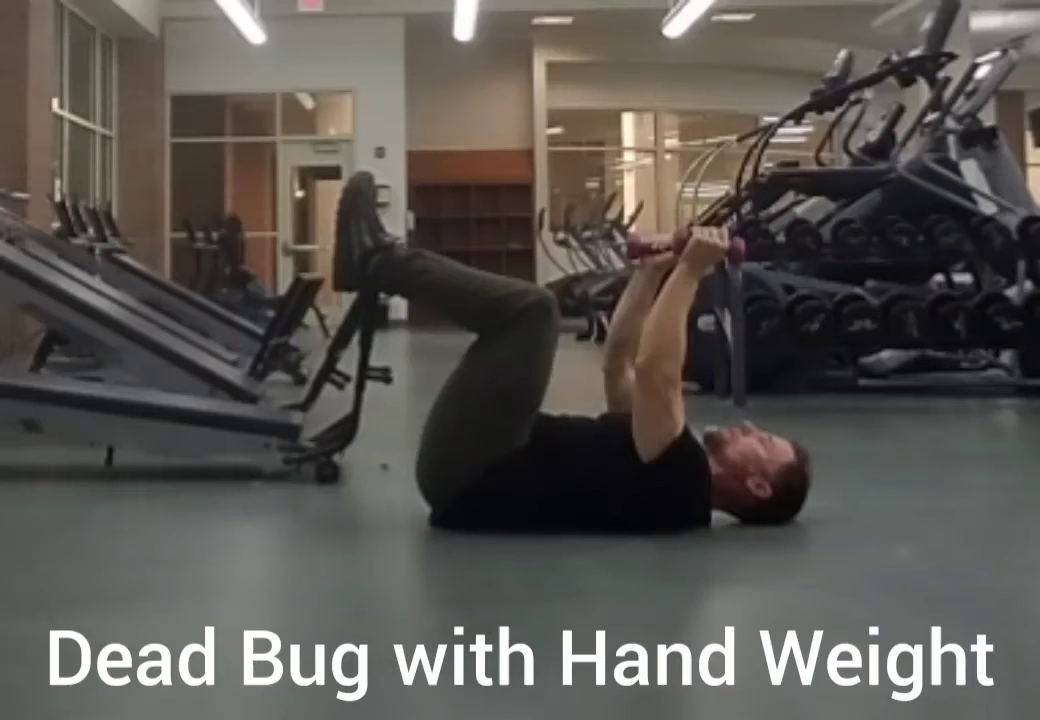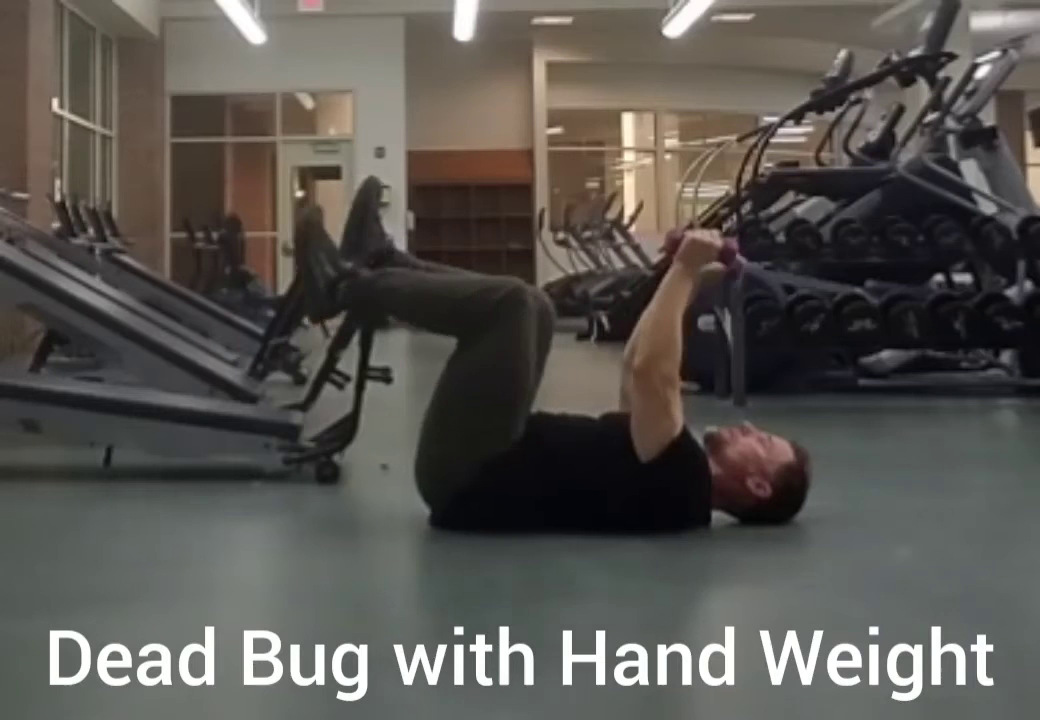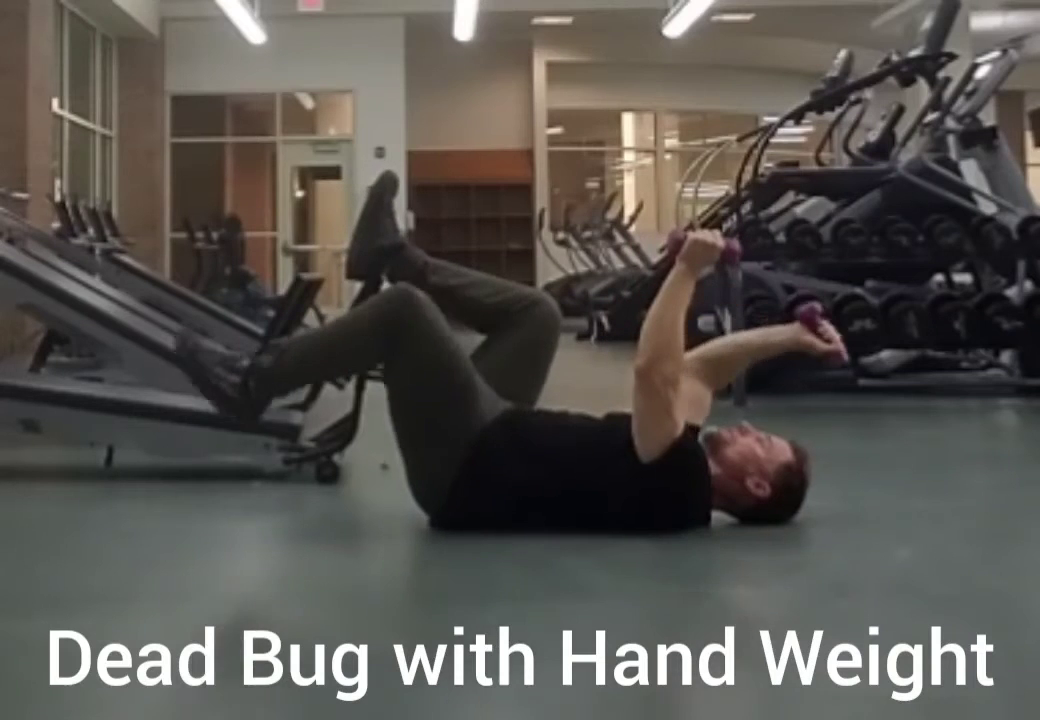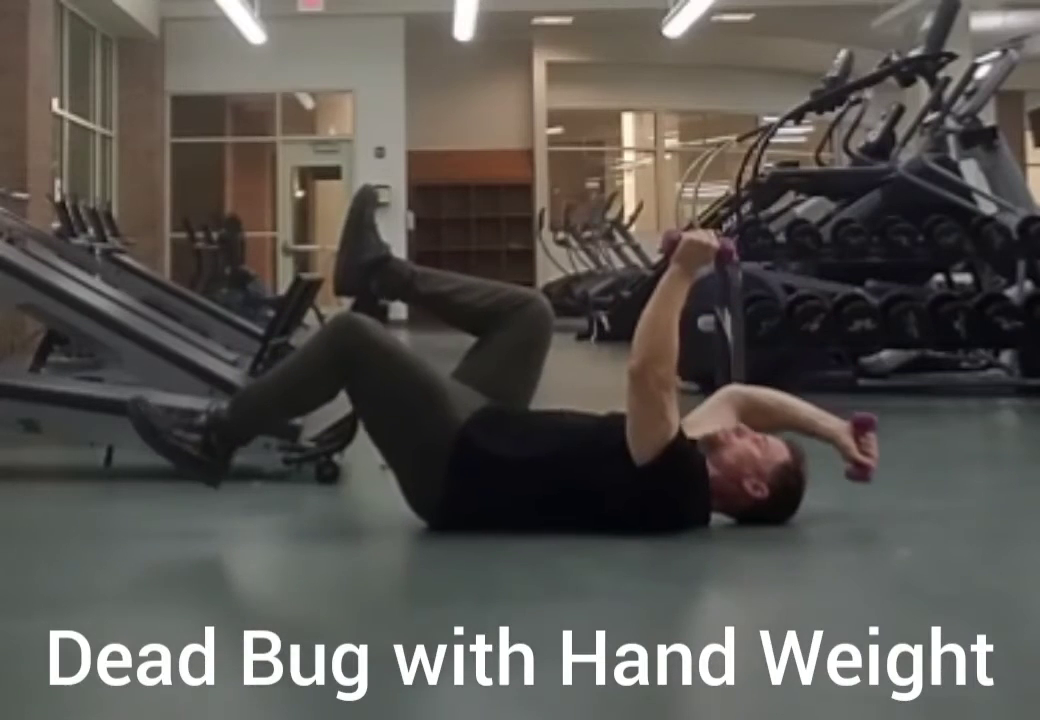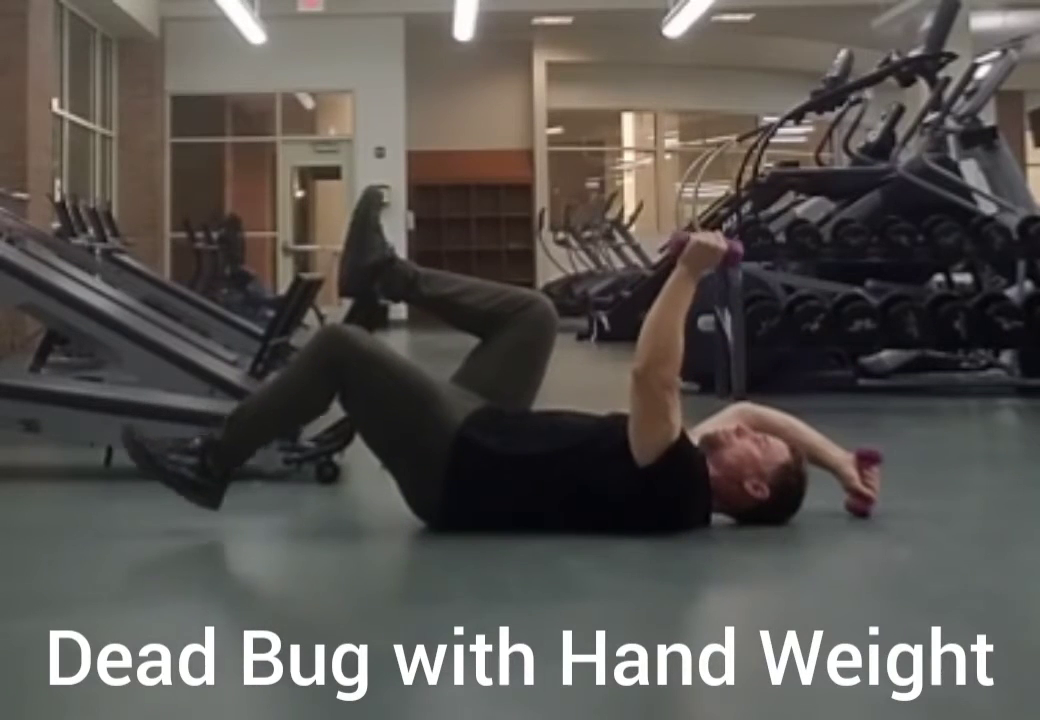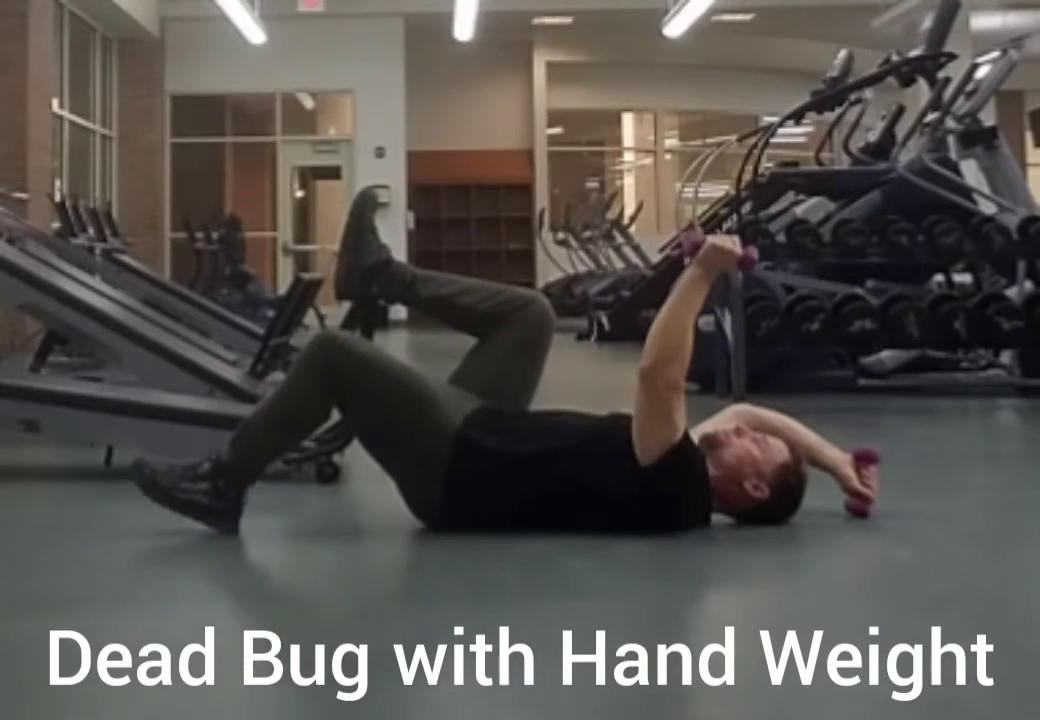
dt=0.4s
person 1, frame 1
left shoulder: (682, 482)
right shoulder: (675, 460)
left elbow: (656, 374)
right elbow: (620, 361)
left wrist: (690, 273)
right wrist: (649, 274)
left hip: (467, 481)
right hip: (479, 476)
left knee: (531, 309)
right knee: (526, 314)
left ankle: (374, 262)
right ankle: (383, 259)
person 1, frame 2
left shoulder: (680, 481)
right shoulder: (684, 464)
left elbow: (649, 372)
right elbow: (633, 362)
left wrist: (682, 270)
right wrist: (680, 274)
left hip: (469, 477)
right hip: (501, 463)
left knee: (508, 302)
right knee: (523, 310)
left ankle: (348, 283)
right ankle: (377, 260)
person 1, frame 3
left shoulder: (679, 485)
right shoulder: (687, 460)
left elbow: (654, 373)
right elbow: (700, 362)
left wrist: (687, 271)
right wrist: (795, 335)
left hip: (468, 473)
right hip: (493, 447)
left knee: (404, 309)
right knee: (536, 311)
left ankle: (250, 385)
right ankle: (393, 257)
person 1, frame 4
left shoulder: (674, 487)
right shoulder: (693, 469)
left elbow: (648, 377)
right elbow: (739, 394)
left wrist: (682, 271)
right wrist: (837, 429)
left hip: (460, 467)
right hip: (485, 438)
left knee: (351, 336)
right knee: (530, 310)
left ankle: (212, 441)
right ankle: (381, 271)
person 1, frame 5
left shoulder: (675, 488)
right shoulder: (693, 474)
left elbow: (650, 376)
right elbow: (754, 409)
left wrist: (688, 271)
right wrist: (842, 460)
left hip: (459, 466)
right hip: (486, 437)
left knee: (339, 346)
right knee: (533, 312)
left ankle: (212, 464)
right ankle: (388, 274)
person 1, frame 6
left shoulder: (675, 487)
right shoulder: (693, 472)
left elbow: (657, 376)
right elbow: (747, 410)
left wrist: (700, 275)
right wrist: (838, 462)
left hip: (458, 468)
right hip: (483, 438)
left knee: (333, 353)
right knee: (530, 312)
left ankle: (222, 487)
right ankle: (382, 277)
